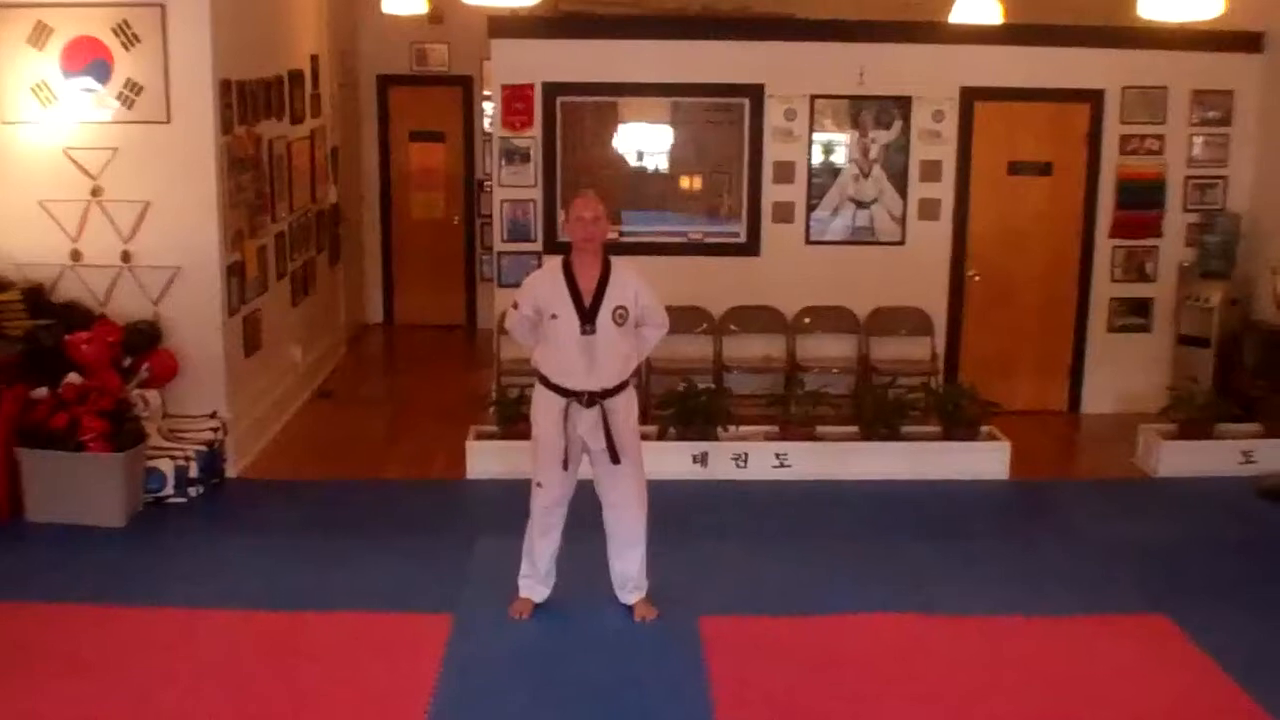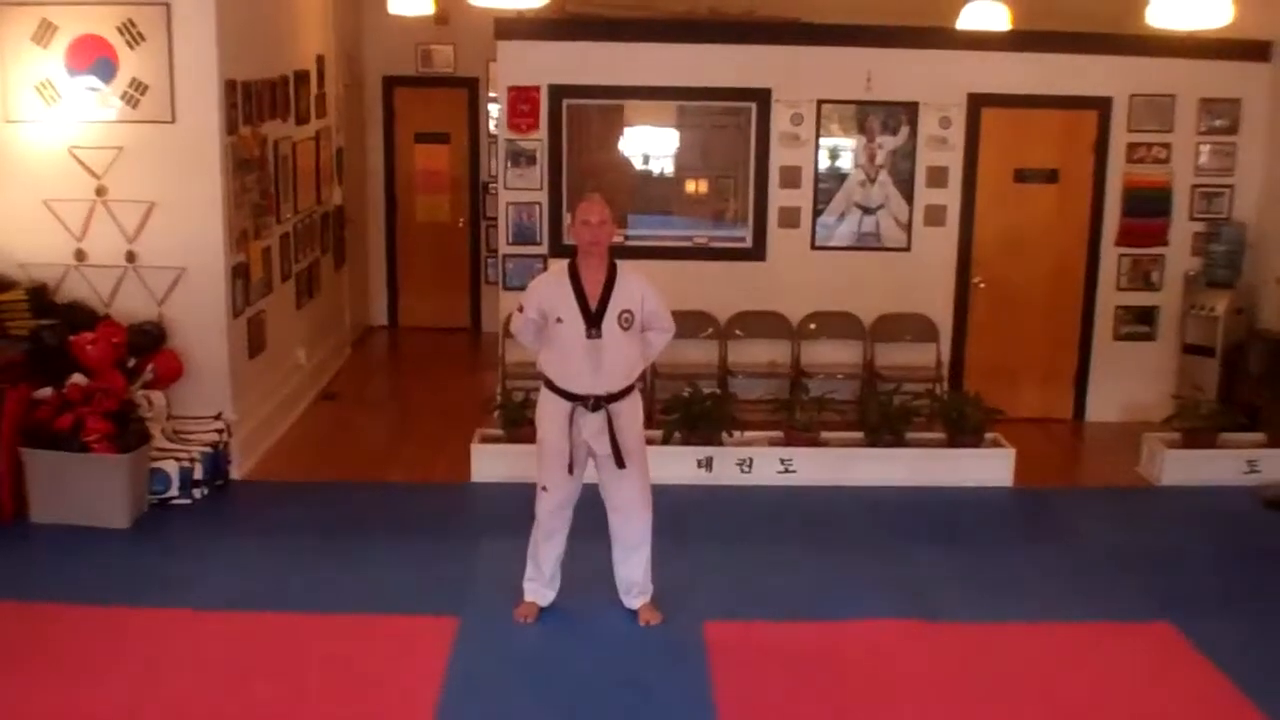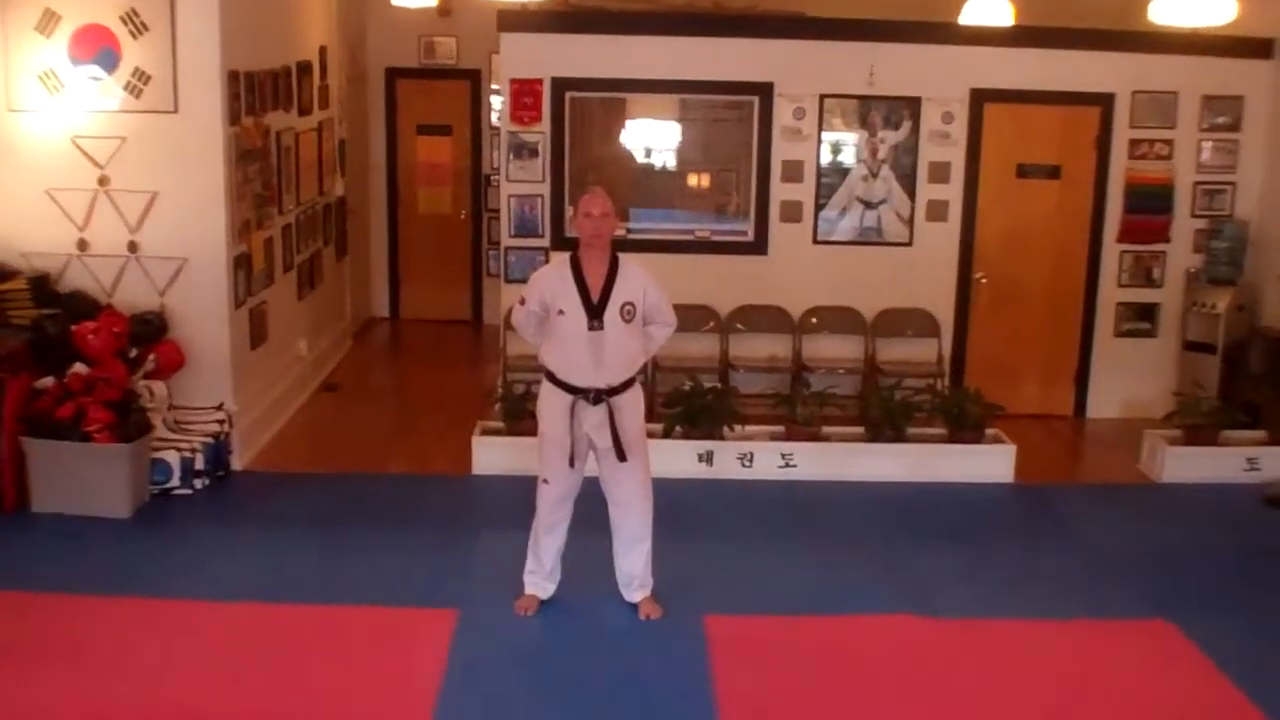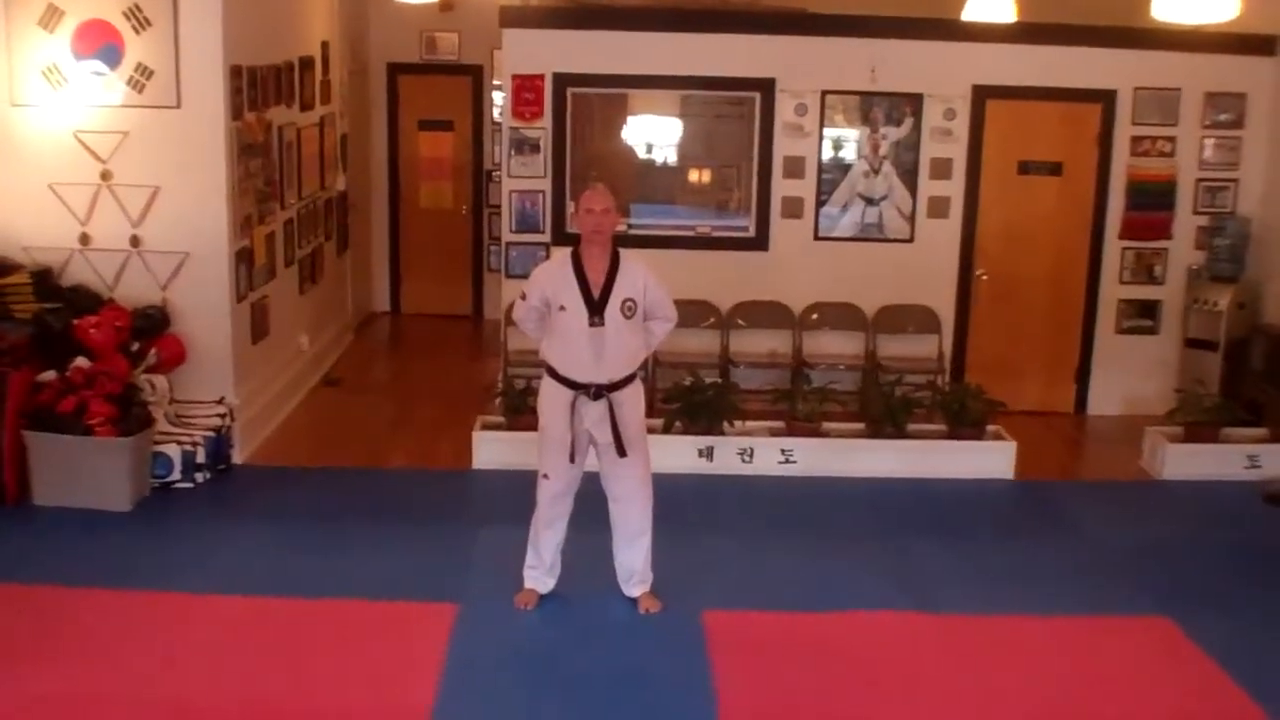
dt=0.5s
person 1, frame 1
left shoulder: (629, 283)
right shoulder: (541, 283)
left elbow: (656, 324)
right elbow: (517, 325)
left wrist: (627, 358)
right wrist: (551, 355)
left hip: (613, 406)
right hip: (557, 405)
left knee: (627, 501)
right knee: (547, 499)
left ankle: (634, 591)
right ankle: (532, 588)
person 1, frame 2
left shoulder: (636, 288)
right shoulder: (547, 287)
left elbow: (662, 329)
right elbow: (522, 328)
left wrist: (633, 363)
right wrist: (556, 359)
left hip: (619, 411)
right hip: (562, 410)
left knee: (633, 506)
right knee: (552, 504)
left ankle: (639, 596)
right ankle: (537, 592)
person 1, frame 3
left shoulder: (637, 280)
right shoulder: (549, 279)
left elbow: (664, 323)
right elbow: (523, 321)
left wrist: (634, 356)
right wrist: (558, 352)
left hip: (620, 403)
right hip: (563, 401)
left knee: (633, 498)
right knee: (553, 496)
left ankle: (639, 589)
right ankle: (538, 585)
person 1, frame 4
left shoulder: (638, 276)
right shoulder: (550, 274)
left elbow: (665, 318)
right elbow: (524, 316)
left wrist: (635, 351)
right wrist: (558, 347)
left hip: (620, 399)
right hip: (564, 397)
left knee: (633, 493)
right knee: (553, 491)
left ankle: (638, 584)
right ankle: (537, 579)
